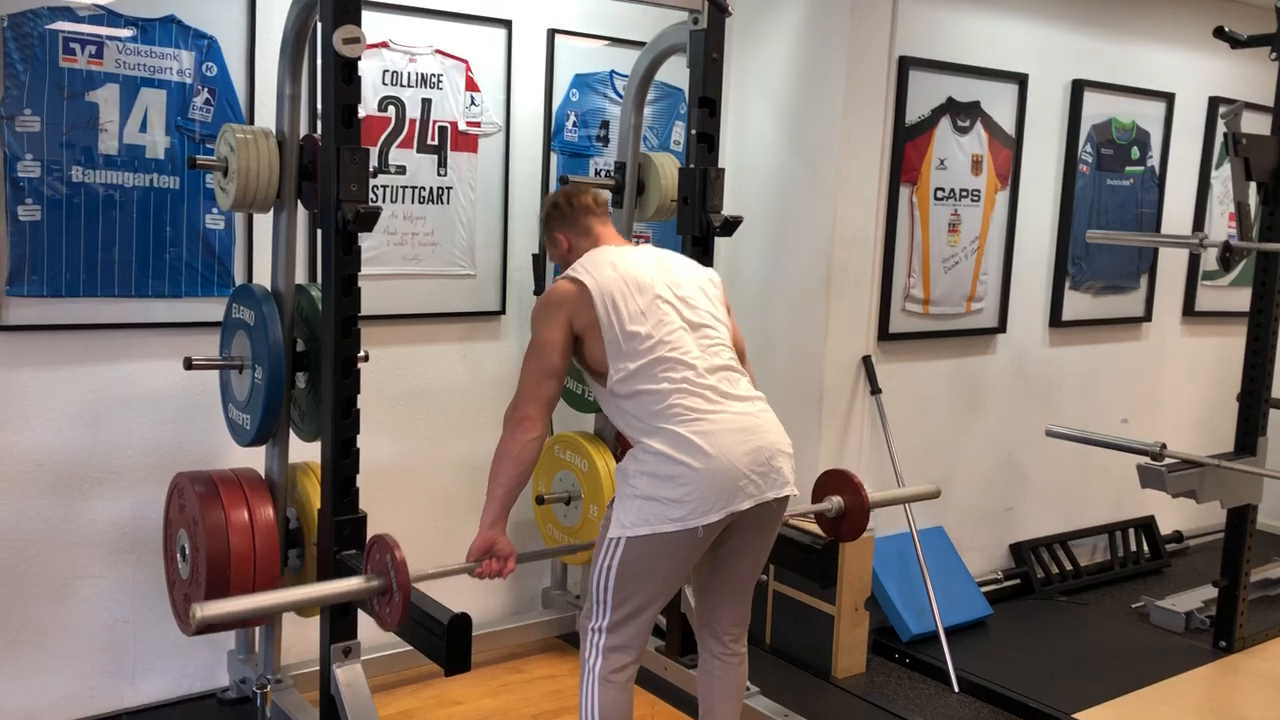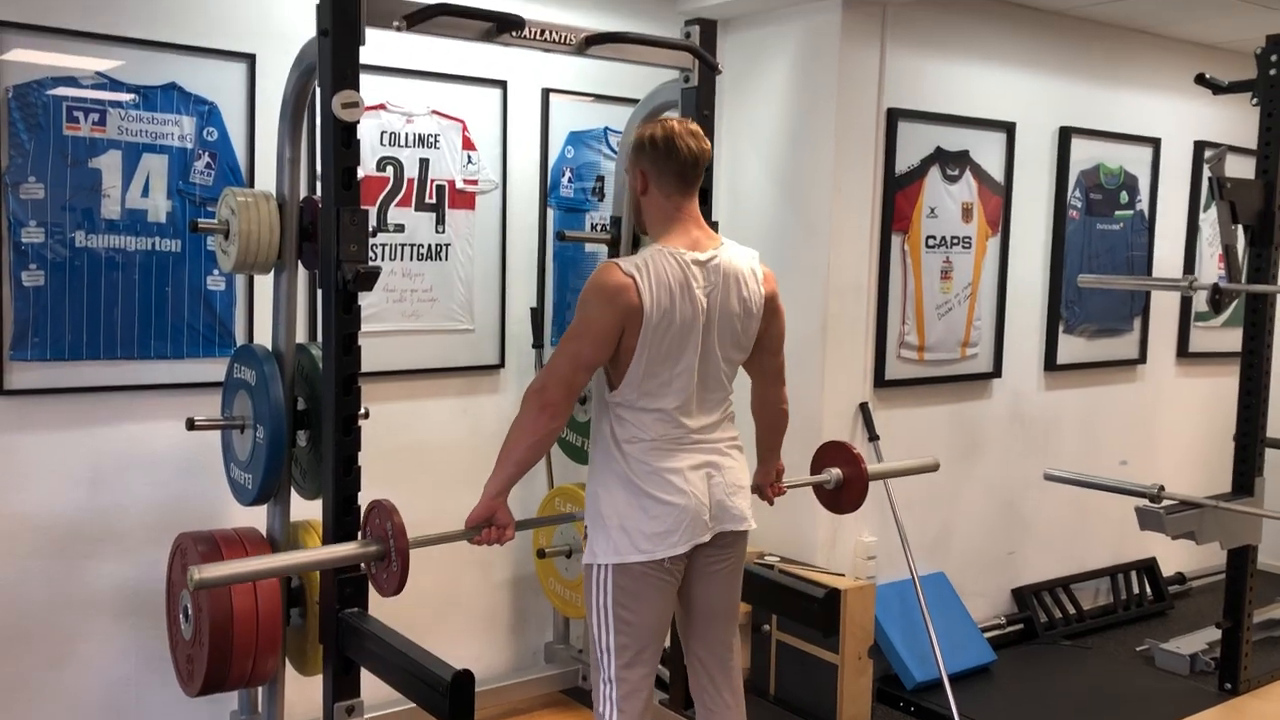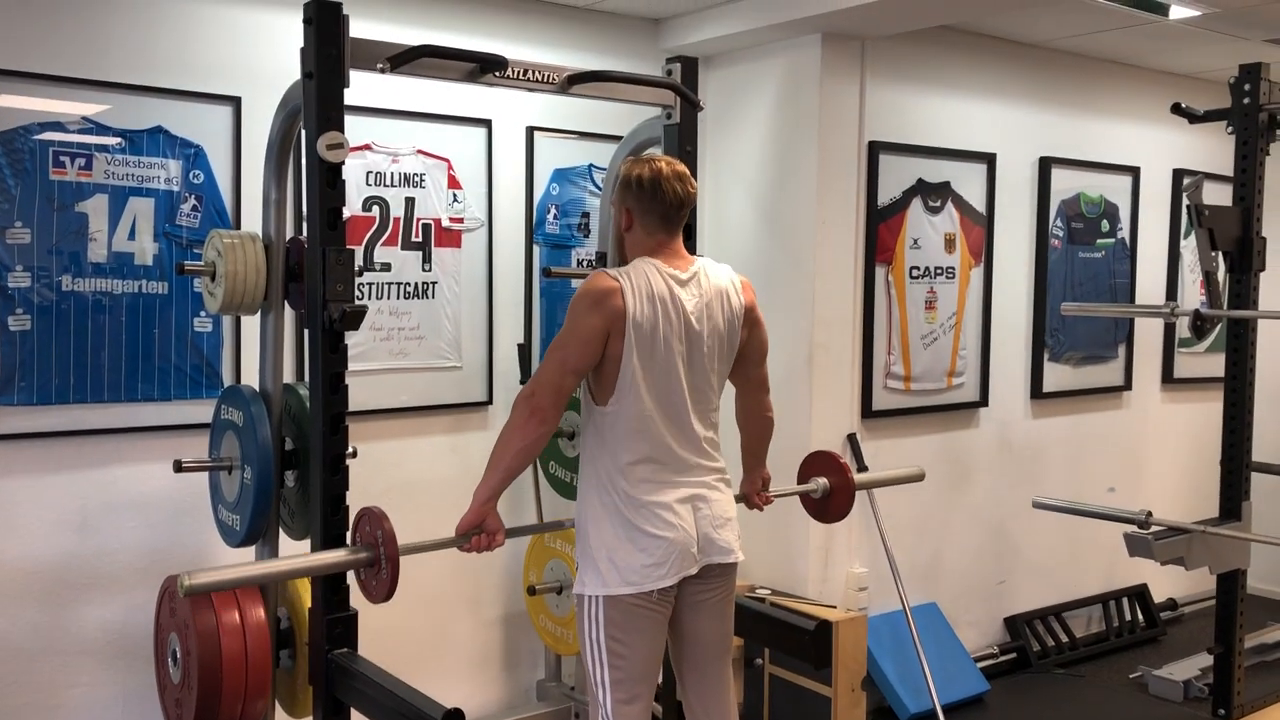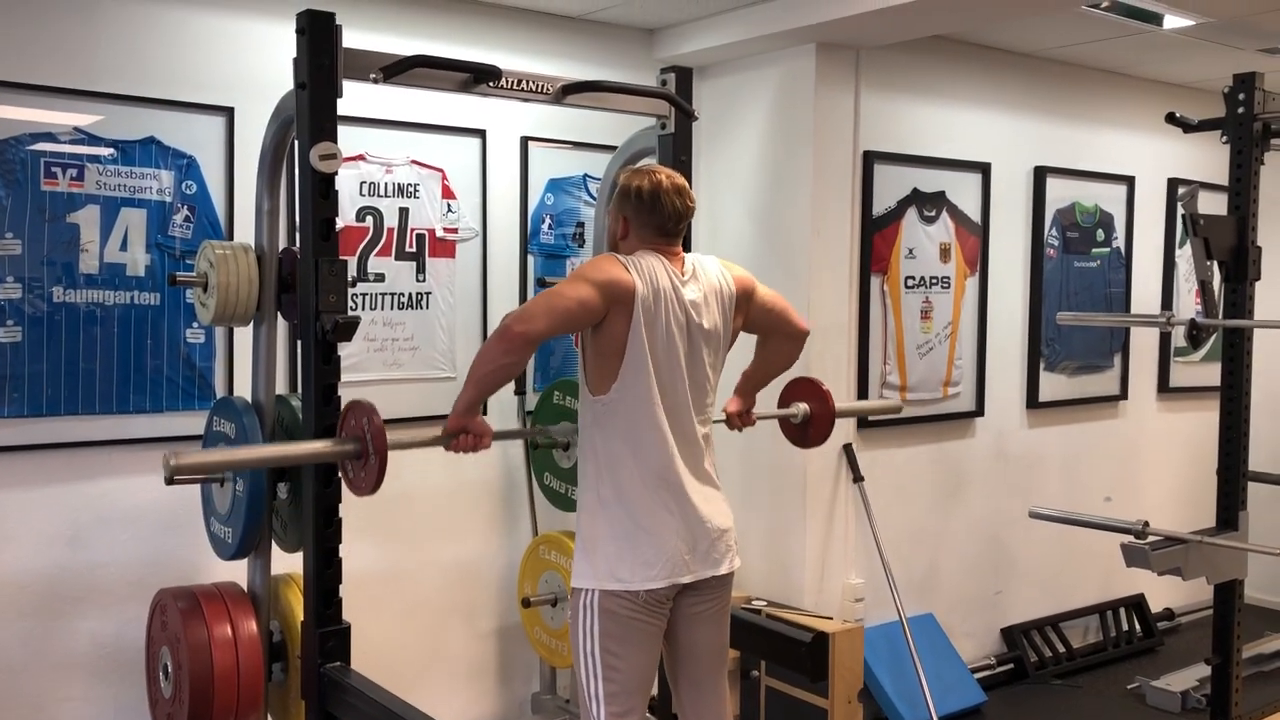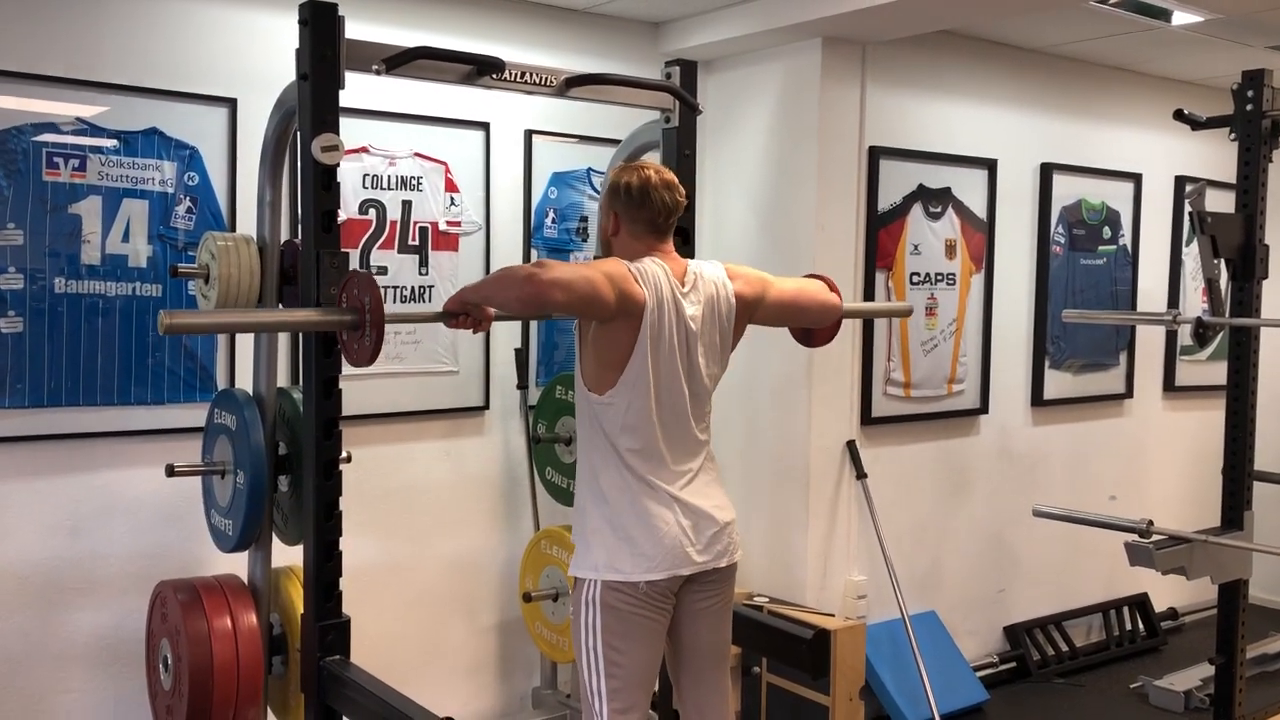
dt=1s
person 1, frame 1
left shoulder: (569, 291)
right shoulder: (695, 270)
left elbow: (528, 417)
left wrist: (492, 526)
left hip: (685, 473)
right hip: (769, 458)
left knee: (610, 643)
right knee: (726, 632)
person 1, frame 2
left shoulder: (622, 283)
right shoulder: (756, 277)
left elbow: (550, 399)
right elbow: (772, 389)
left wrist: (494, 495)
right wrist: (768, 464)
left hip: (643, 514)
right hip: (723, 500)
person 1, frame 3
left shoulder: (609, 294)
right shoulder: (734, 291)
left elbow: (539, 406)
right elbow: (756, 395)
left wrist: (483, 503)
right wrist: (755, 474)
left hip: (633, 543)
right hip: (712, 529)
person 1, frame 4
left shoulder: (616, 279)
right shoulder: (726, 282)
left elbow: (516, 334)
right elbow: (792, 332)
left wrist: (466, 409)
left hip: (628, 554)
right hip: (708, 542)
person 1, frame 5
left shoulder: (620, 284)
right shoulder: (728, 286)
left elbow: (538, 283)
right elbow: (827, 304)
left wrist: (470, 296)
left hip: (630, 551)
right hip: (710, 538)
